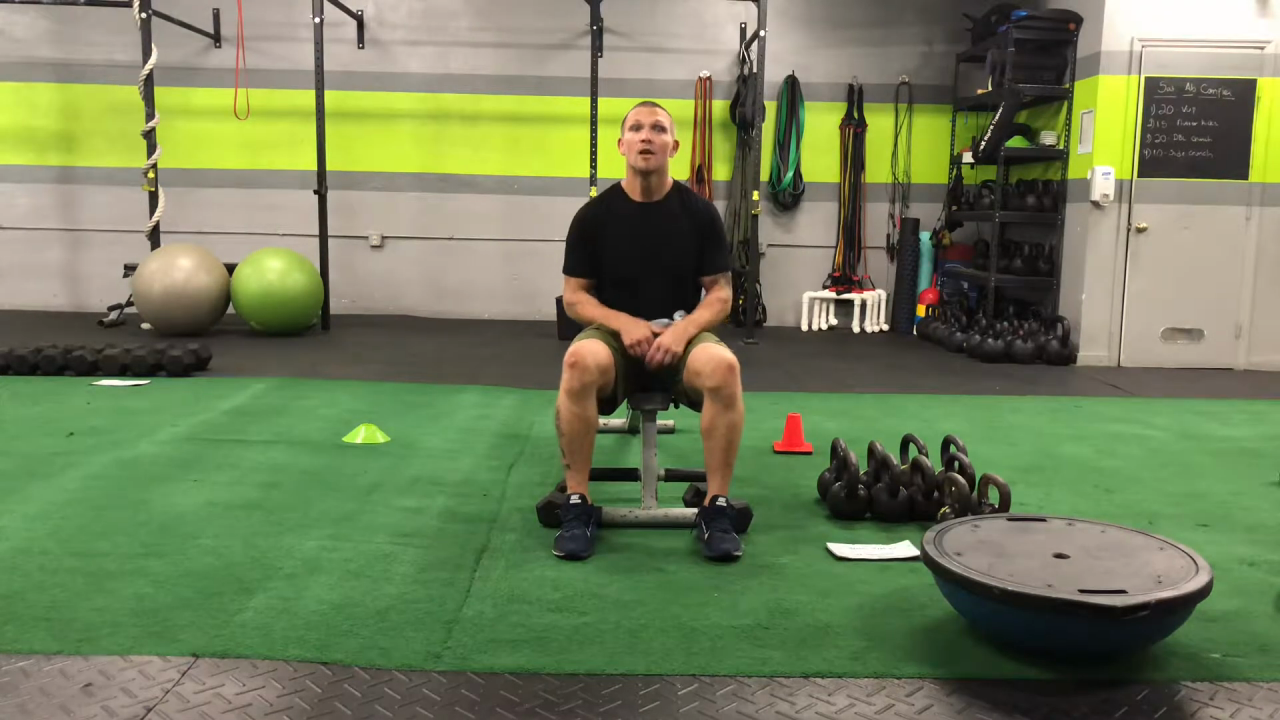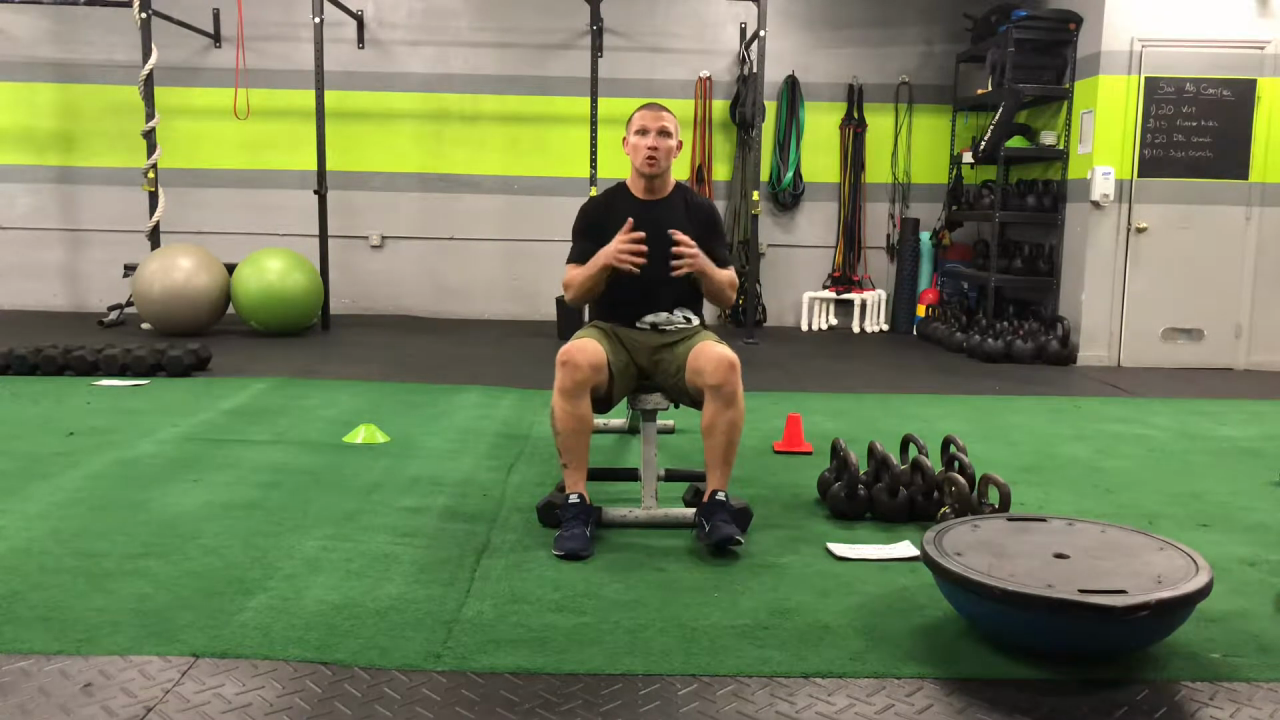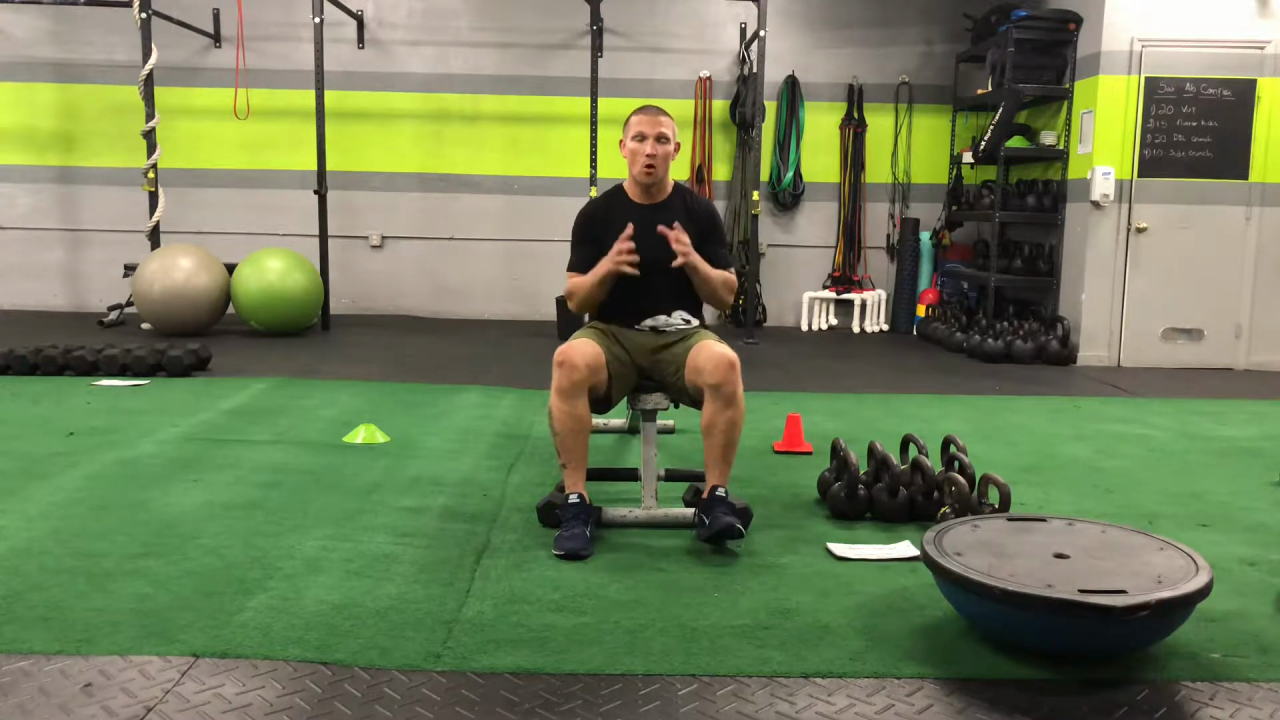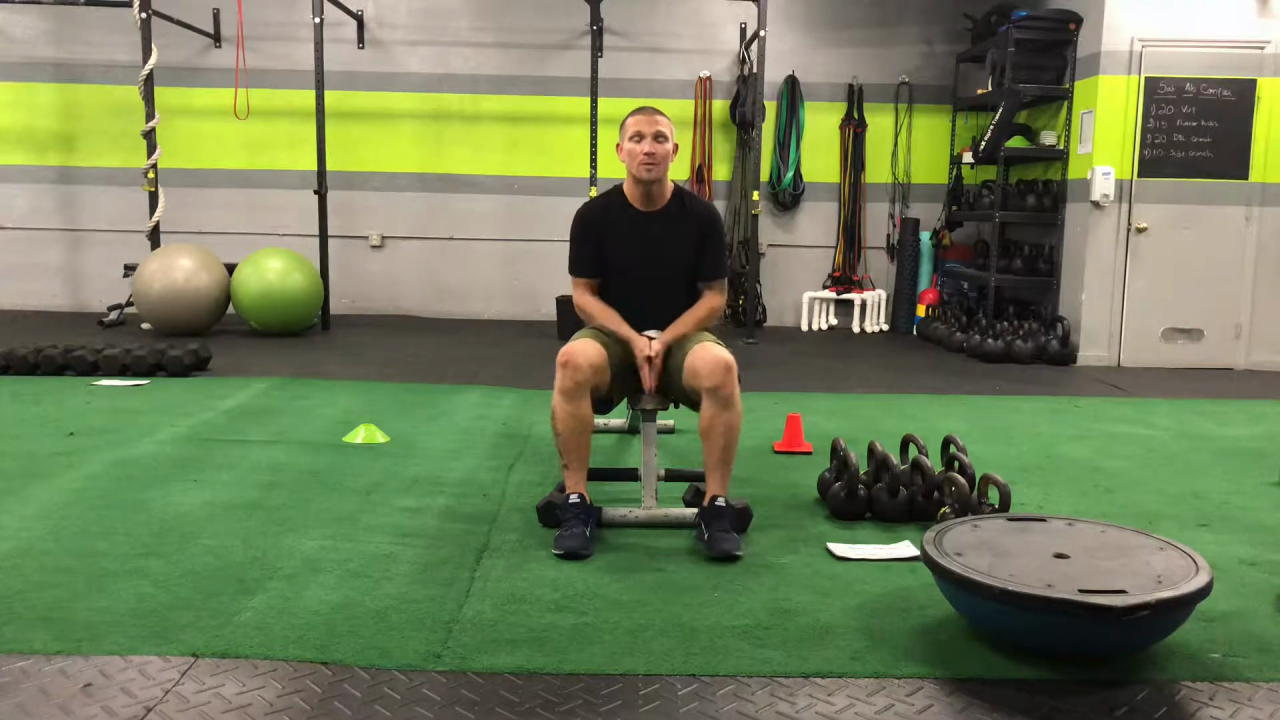
dt=0.5s
person 1, frame 1
left shoulder: (699, 212)
right shoulder: (594, 214)
left elbow: (721, 295)
right elbow: (573, 298)
left wrist: (684, 329)
right wrist: (622, 323)
left hip: (681, 337)
right hip: (615, 334)
left knee: (723, 368)
right knee: (579, 362)
left ankle: (715, 509)
right ankle: (576, 505)
person 1, frame 2
left shoulder: (700, 211)
right shoulder: (599, 209)
left elbow: (728, 296)
right elbow: (572, 293)
left wrist: (705, 267)
right wrist: (602, 260)
left hip: (681, 335)
right hip: (613, 332)
left knee: (725, 365)
right knee: (571, 361)
left ankle: (715, 502)
right ankle: (576, 503)
person 1, frame 3
left shoulder: (699, 212)
right shoulder: (597, 213)
left elbow: (726, 296)
right elbow: (575, 300)
left wrist: (693, 261)
right wrist: (606, 267)
left hip: (681, 335)
right hip: (613, 333)
left knee: (725, 364)
right knee: (568, 361)
left ankle: (714, 500)
right ankle: (576, 503)
person 1, frame 4
left shoulder: (702, 216)
right shoulder: (594, 215)
left elbow: (714, 298)
right elbow: (583, 294)
left wrist: (663, 341)
right wrist: (633, 339)
left hip: (680, 337)
right hip: (615, 336)
left knee: (721, 367)
right knee: (572, 361)
left ankle: (715, 507)
right ankle: (577, 504)
